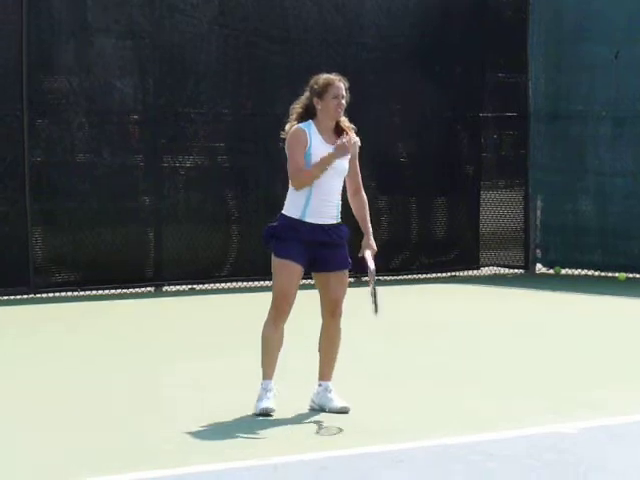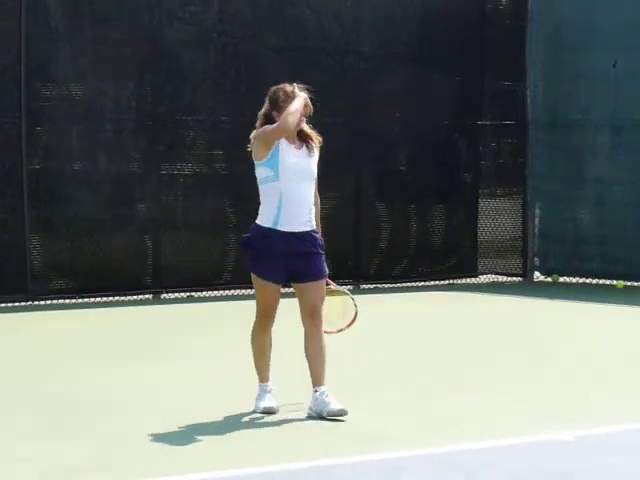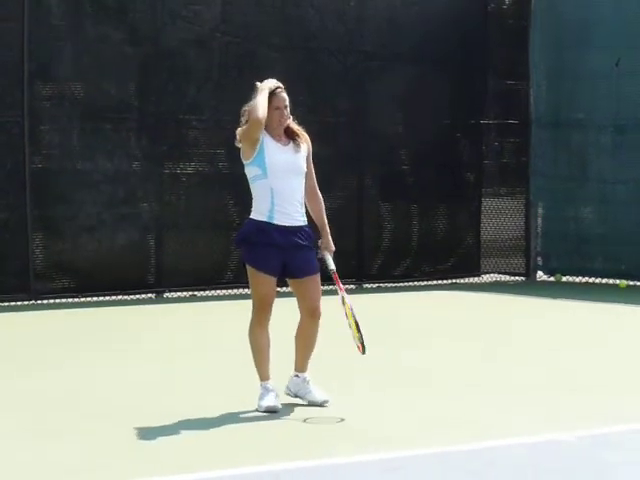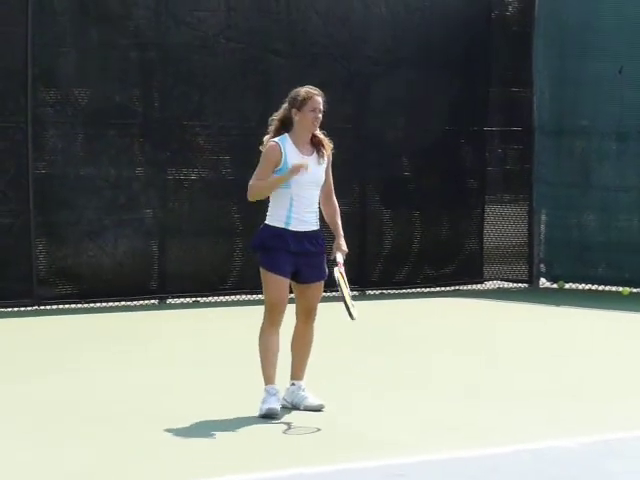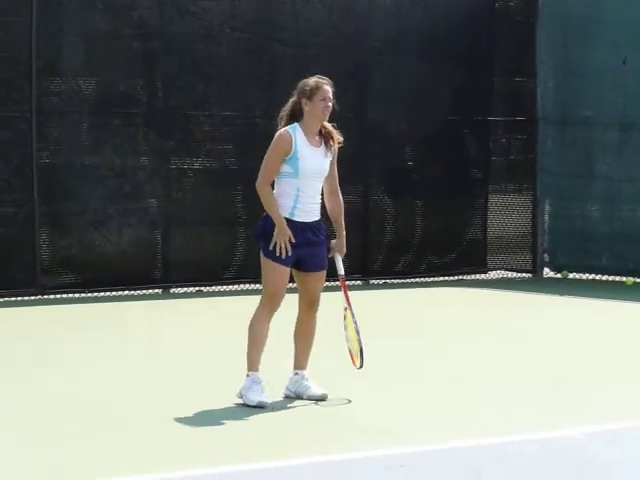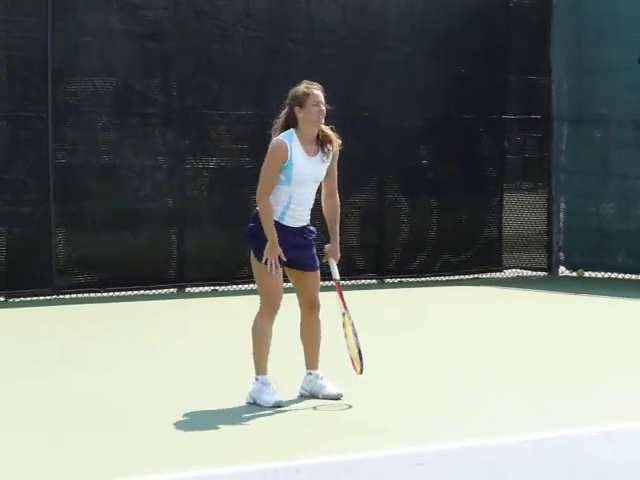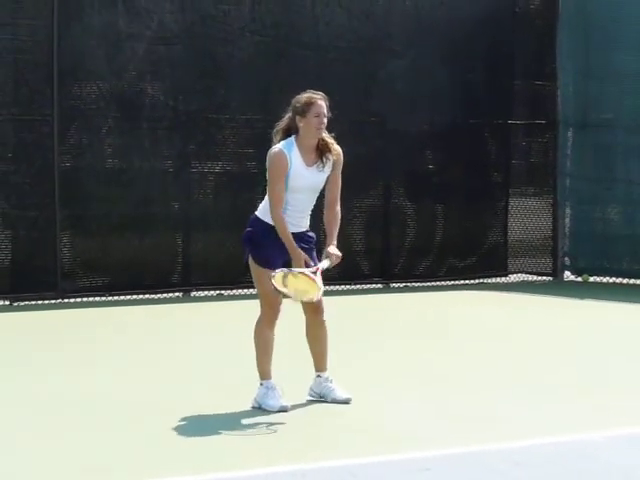
dt=0.5s
person 1, frame 1
left shoulder: (349, 138)
right shoulder: (299, 133)
left elbow: (356, 191)
right elbow: (298, 182)
left wrist: (368, 234)
right wrist: (330, 155)
left hip: (331, 233)
right hip: (294, 230)
left knee: (333, 312)
right knee: (280, 307)
left ankle: (324, 390)
right ankle: (266, 388)
person 1, frame 2
left shoulder: (312, 144)
right shoulder: (264, 138)
right elbow: (287, 127)
left wrist: (317, 235)
right wrist: (298, 97)
left hip: (306, 240)
right hip: (270, 239)
left knee: (314, 318)
right knee: (265, 317)
left ankle: (320, 395)
right ankle: (264, 389)
person 1, frame 3
left shoulder: (302, 141)
right shoulder: (252, 139)
left elbow: (312, 191)
right elbow: (254, 119)
left wrist: (325, 233)
right wrist: (263, 88)
left hip: (300, 234)
right hip: (263, 234)
left knee: (312, 311)
right knee: (262, 312)
left ankle: (300, 379)
right ankle: (266, 388)
person 1, frame 4
left shoulder: (323, 150)
right shoulder: (277, 146)
right elbow: (253, 192)
left wrist: (339, 236)
right wrist: (286, 175)
left hip: (311, 240)
right hip: (279, 238)
left knee: (307, 317)
right knee: (274, 315)
left ankle: (296, 388)
right ankle: (270, 392)
person 1, frame 5
left shoulder: (331, 141)
right shoulder: (286, 137)
left elbow: (332, 192)
right elbow: (263, 184)
left wrist: (341, 234)
right wrist: (281, 225)
left hip: (314, 230)
right hip: (283, 229)
left knee: (310, 305)
right knee: (270, 302)
left ankle: (299, 378)
right ankle: (251, 380)
person 1, frame 6
left shoulder: (330, 146)
right shoulder: (282, 145)
left elbow: (330, 196)
right elbow: (262, 196)
left wrist: (335, 238)
right wrist: (272, 241)
left hip: (302, 232)
right hip: (271, 230)
left knee: (311, 305)
right knee: (270, 305)
left ankle: (312, 377)
right ankle: (261, 383)
person 1, frame 7
left shoulder: (334, 154)
right shoulder: (280, 154)
left elbow: (332, 204)
right elbow: (275, 210)
left wrist: (331, 244)
right wrist: (293, 251)
left hip: (302, 234)
right hip: (267, 233)
left knee: (315, 308)
right knee: (271, 310)
left ankle: (321, 380)
right ankle: (265, 388)
